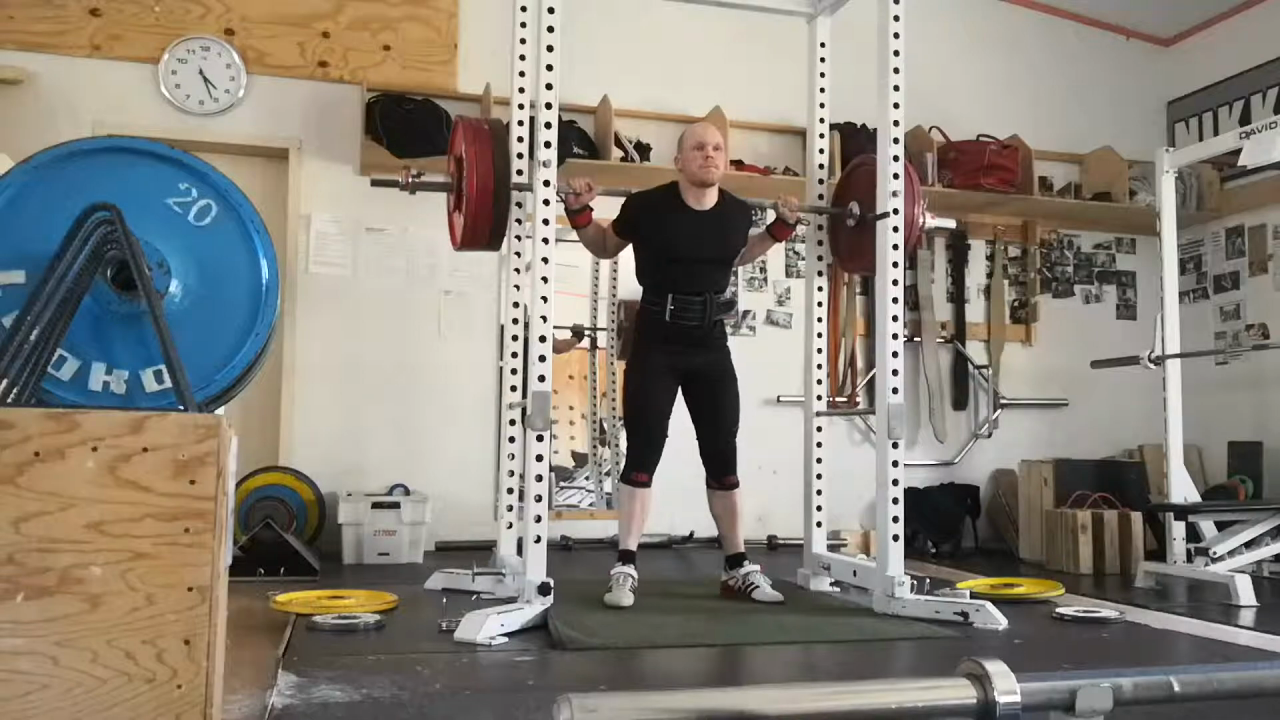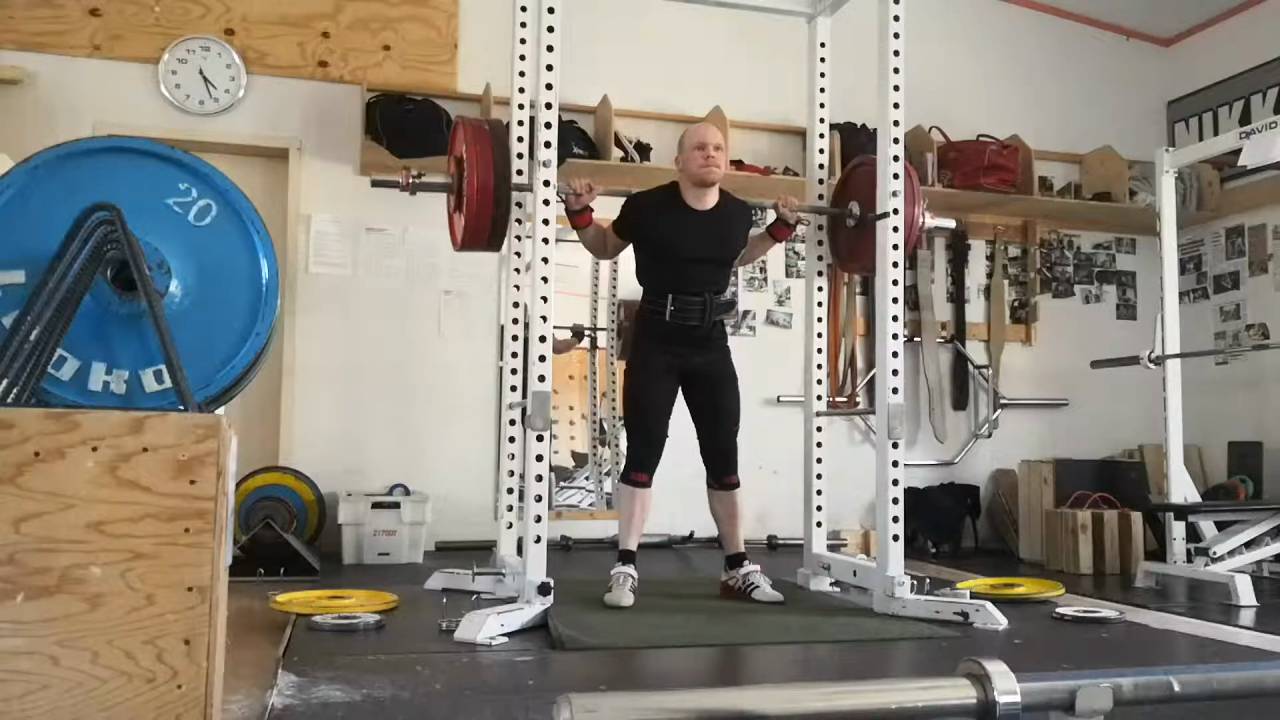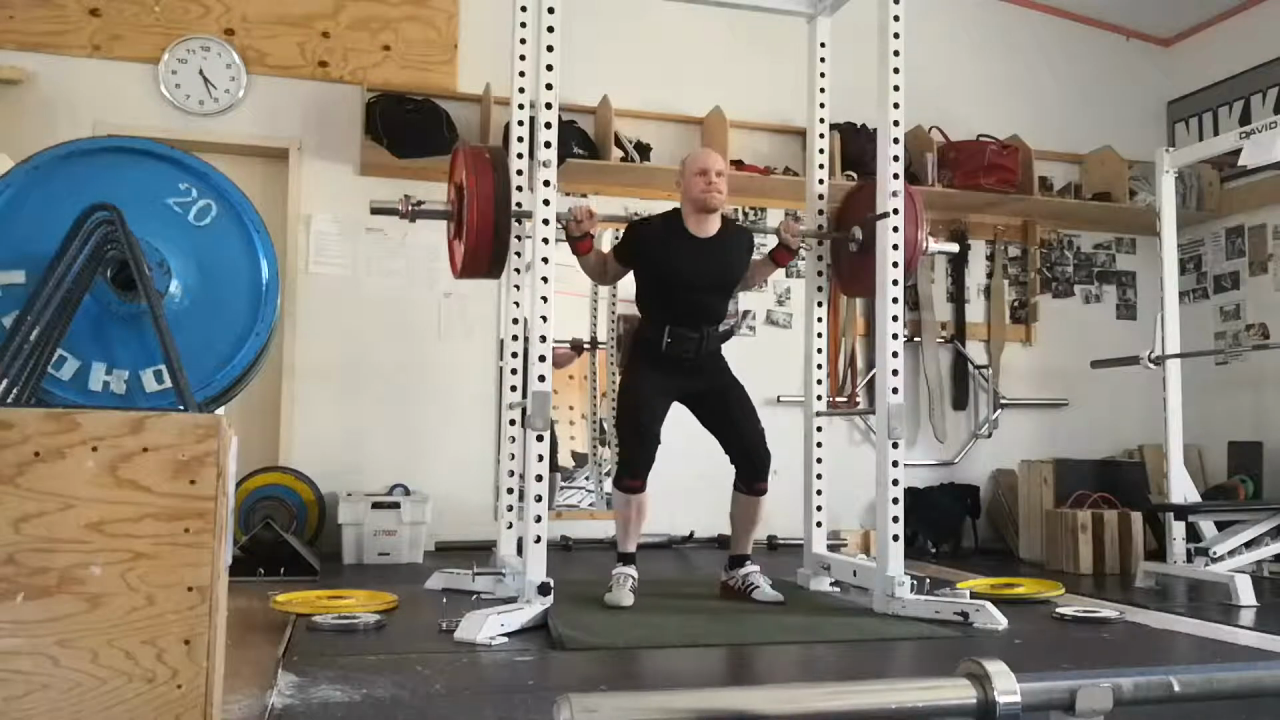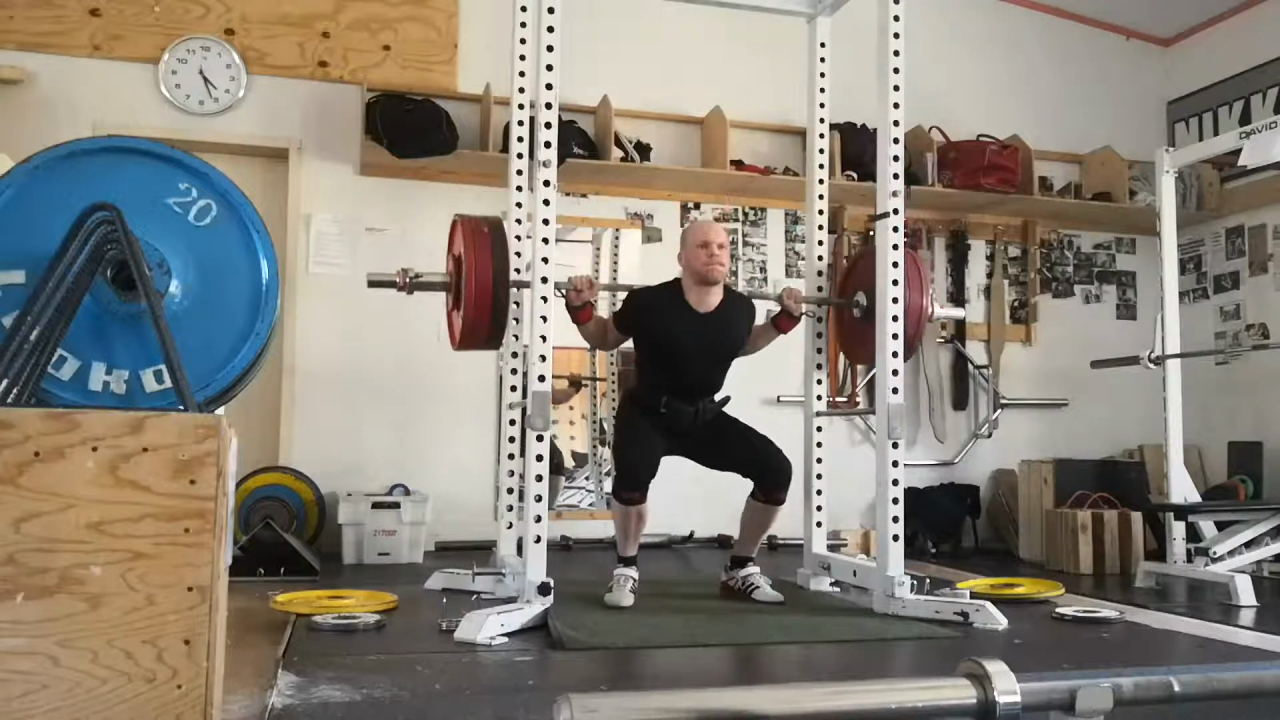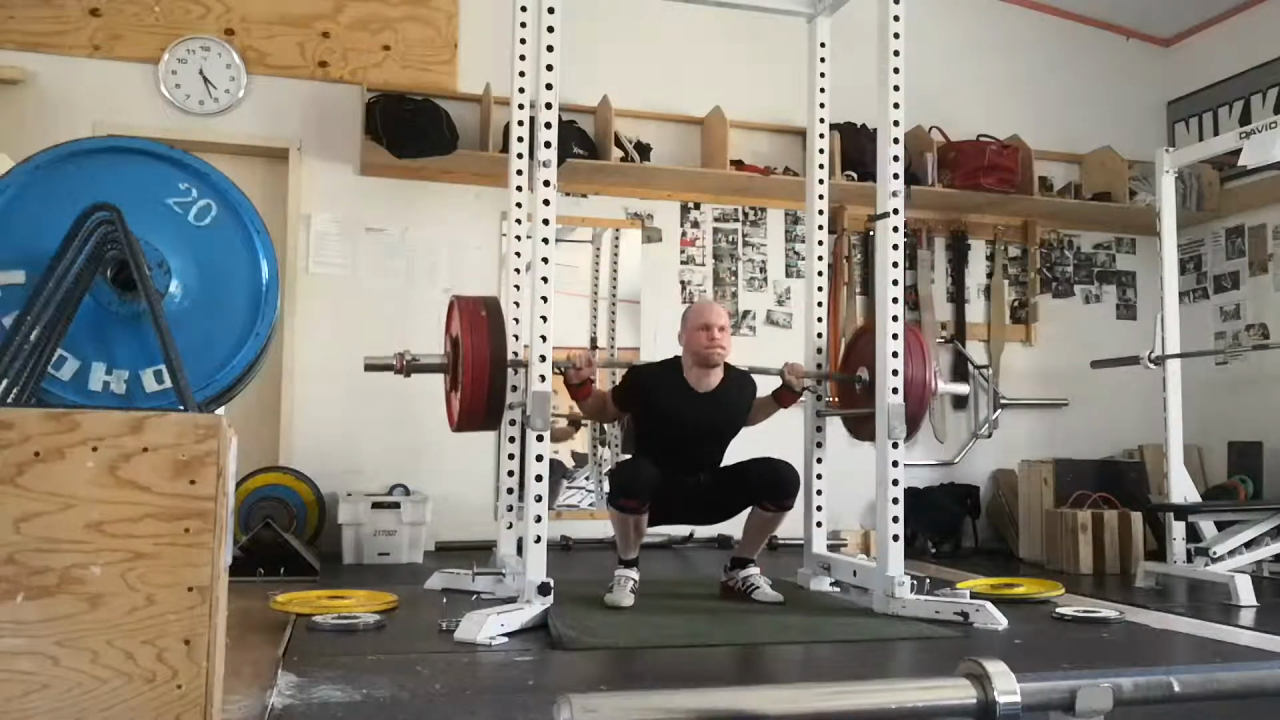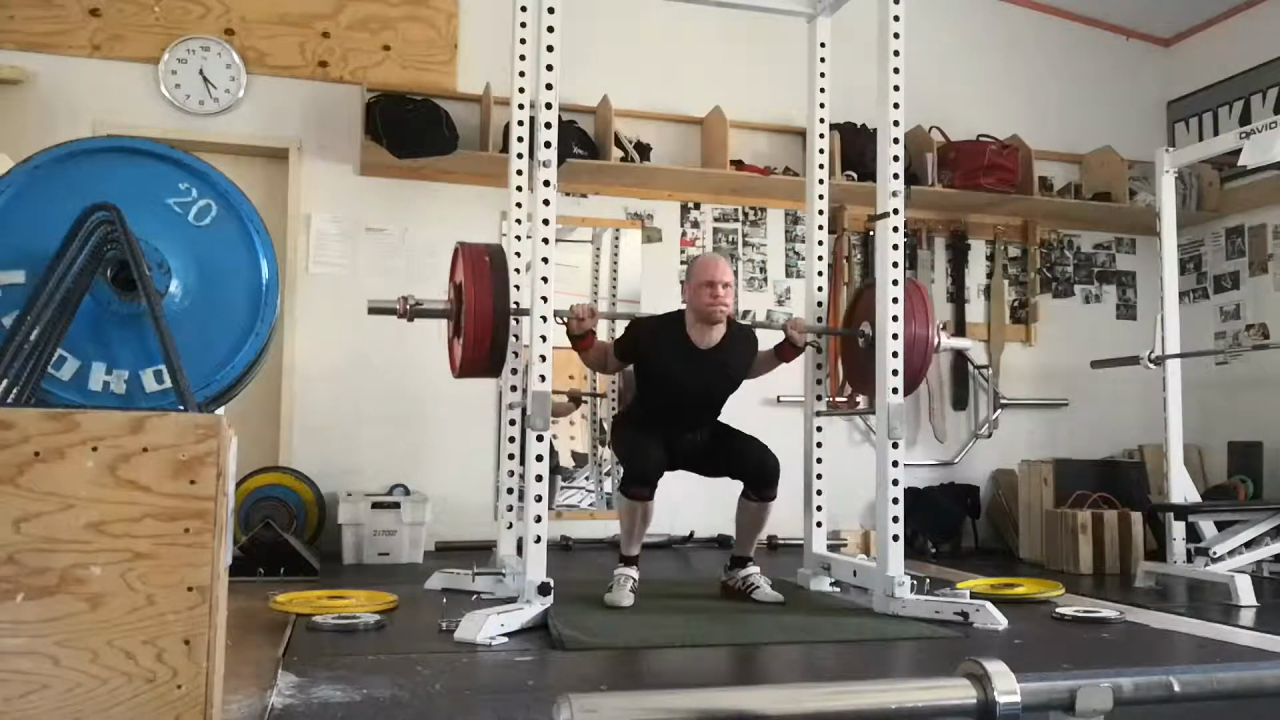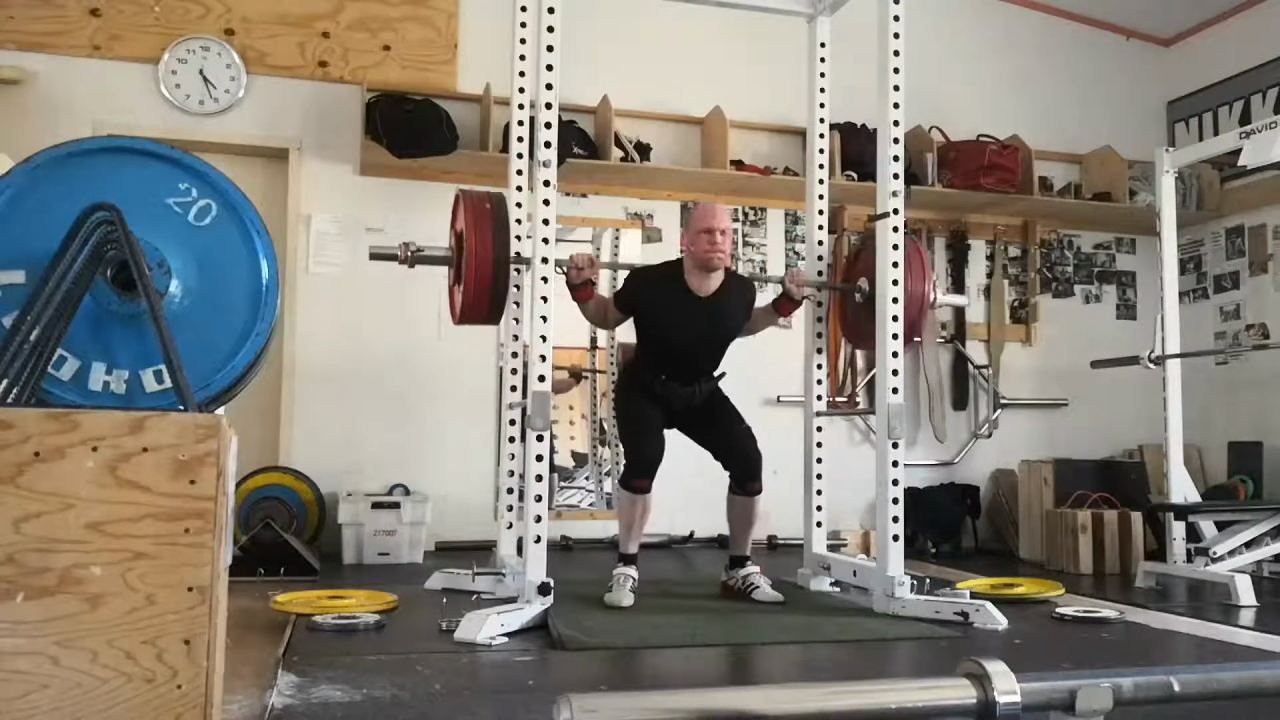
dt=0.5s
person 1, frame 1
left shoulder: (737, 213)
right shoulder: (647, 207)
right elbow: (605, 248)
left wrist: (781, 227)
right wrist: (579, 213)
left hip: (711, 342)
right hip: (656, 341)
left knee: (723, 457)
right knee: (643, 454)
left ankle: (738, 568)
right ankle: (625, 568)
person 1, frame 2
left shoulder: (737, 212)
right shoulder: (647, 207)
right elbow: (605, 248)
left wrist: (781, 227)
right wrist: (579, 213)
left hip: (711, 343)
right hip: (656, 342)
left knee: (724, 458)
right knee: (643, 454)
left ankle: (738, 569)
right ankle: (625, 569)
person 1, frame 3
left shoulder: (739, 239)
right shoulder: (650, 233)
right elbow: (605, 273)
left wrist: (783, 252)
right wrist: (580, 240)
left hip: (708, 361)
right hip: (652, 360)
left knee: (755, 457)
right knee: (636, 458)
left ankle: (739, 569)
right ankle: (625, 569)
person 1, frame 4
left shoulder: (740, 308)
right shoulder: (650, 303)
right elbow: (606, 339)
left wrist: (786, 319)
right wrist: (581, 309)
left hip: (706, 418)
right hip: (648, 414)
left knee: (776, 469)
right knee: (634, 471)
left ankle: (740, 569)
right ankle: (626, 570)
person 1, frame 5
left shoulder: (741, 386)
right shoulder: (650, 380)
right elbow: (604, 411)
left wrist: (787, 393)
right wrist: (579, 385)
left hip: (709, 490)
right hip: (652, 491)
left knee: (783, 479)
right knee: (630, 476)
left ankle: (740, 571)
right ankle: (627, 571)
person 1, frame 6
left shoulder: (742, 340)
right shoulder: (651, 333)
right elbow: (607, 363)
left wrist: (789, 348)
right wrist: (582, 337)
left hip: (704, 436)
right hip: (644, 431)
left knee: (764, 466)
right knee: (644, 465)
left ankle: (740, 569)
right ankle: (627, 569)
person 1, frame 7
left shoulder: (741, 291)
right shoulder: (650, 283)
right elbow: (607, 319)
left wrist: (787, 302)
right wrist: (582, 287)
left hip: (702, 392)
right hip: (645, 389)
left knee: (748, 461)
right knee: (644, 459)
left ankle: (740, 570)
right ankle: (626, 570)
